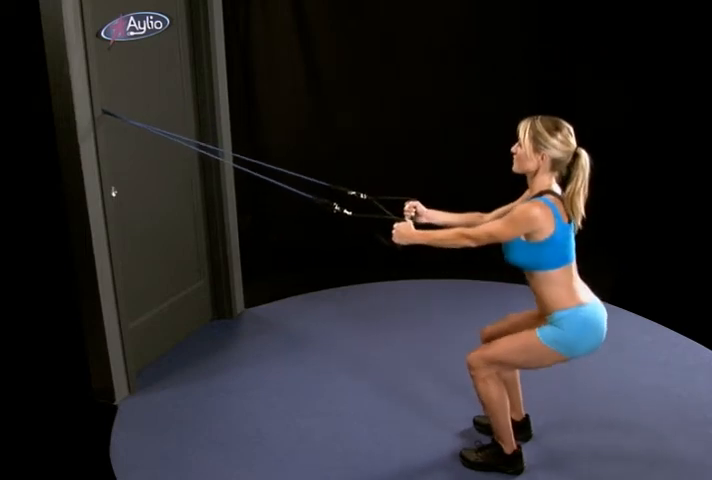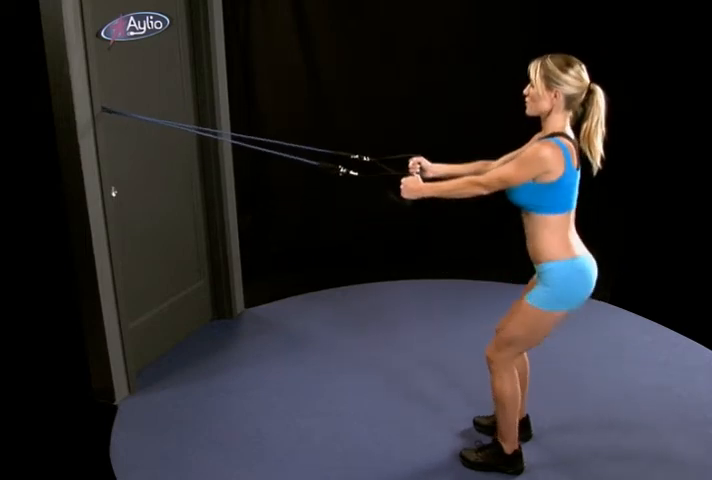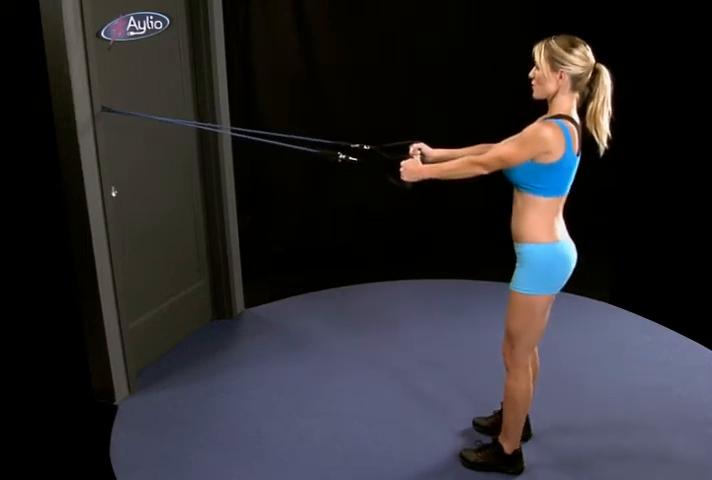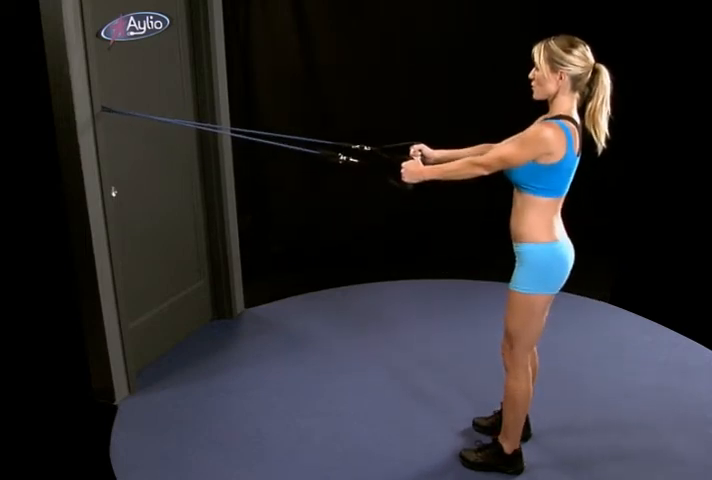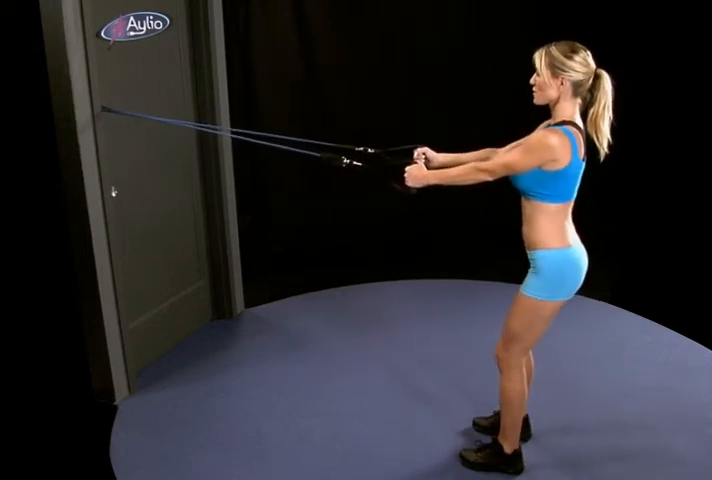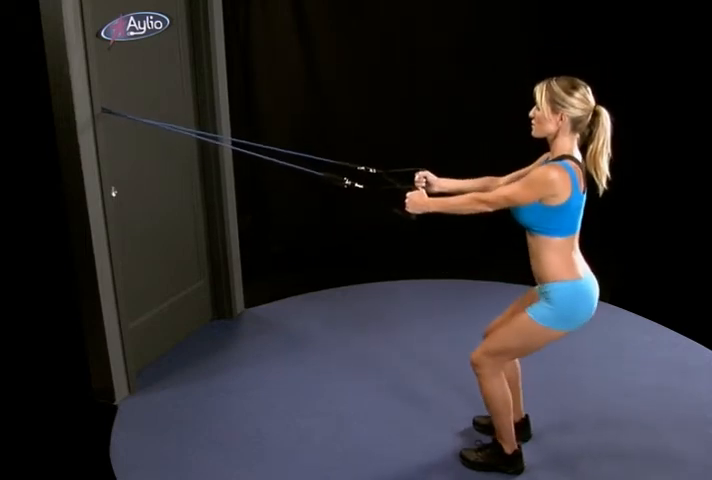
dt=0.4s
person 1, frame 1
left shoulder: (536, 212)
right shoulder: (542, 197)
left elbow: (472, 238)
right elbow: (485, 220)
left wrist: (414, 236)
right wrist: (429, 215)
left hip: (575, 325)
right hip: (571, 313)
left knee: (480, 362)
right knee: (491, 338)
left ankle: (506, 452)
right ankle: (516, 419)
person 1, frame 2
left shoulder: (547, 151)
right shoulder: (552, 141)
left elbow: (483, 185)
right elbow: (492, 166)
left wrist: (423, 190)
right wrist: (435, 169)
left hip: (564, 276)
right hip: (564, 269)
left knee: (499, 355)
right knee: (507, 336)
left ankle: (507, 451)
right ankle: (516, 420)
person 1, frame 3
left shoulder: (548, 132)
right shoulder: (560, 124)
left elbow: (484, 165)
right elbow: (494, 149)
left wrist: (423, 172)
right wrist: (437, 154)
left hip: (541, 257)
right hip: (550, 252)
left knee: (515, 355)
right knee: (523, 348)
left ankle: (507, 451)
right ankle: (514, 418)
person 1, frame 4
left shoulder: (549, 133)
right shoulder: (559, 124)
left elbow: (484, 165)
right elbow: (495, 149)
left wrist: (425, 173)
right wrist: (437, 155)
left hip: (540, 256)
right hip: (547, 252)
left knee: (515, 354)
right knee: (523, 347)
left ankle: (507, 451)
right ankle: (514, 419)
person 1, frame 5
left shoulder: (554, 139)
right shoulder: (561, 129)
left elbow: (489, 171)
right elbow: (498, 154)
left wrist: (428, 178)
right wrist: (441, 159)
left hip: (555, 264)
right hip: (558, 258)
left knee: (508, 355)
right knee: (517, 347)
left ankle: (507, 451)
right ankle: (514, 420)
person 1, frame 6
left shoulder: (553, 175)
right shoulder: (557, 162)
left elbow: (488, 202)
right elbow: (498, 183)
left wrist: (428, 205)
right wrist: (442, 184)
left hip: (566, 297)
right hip: (562, 288)
left knee: (484, 359)
right knee: (496, 338)
left ankle: (506, 452)
right ankle: (516, 420)
